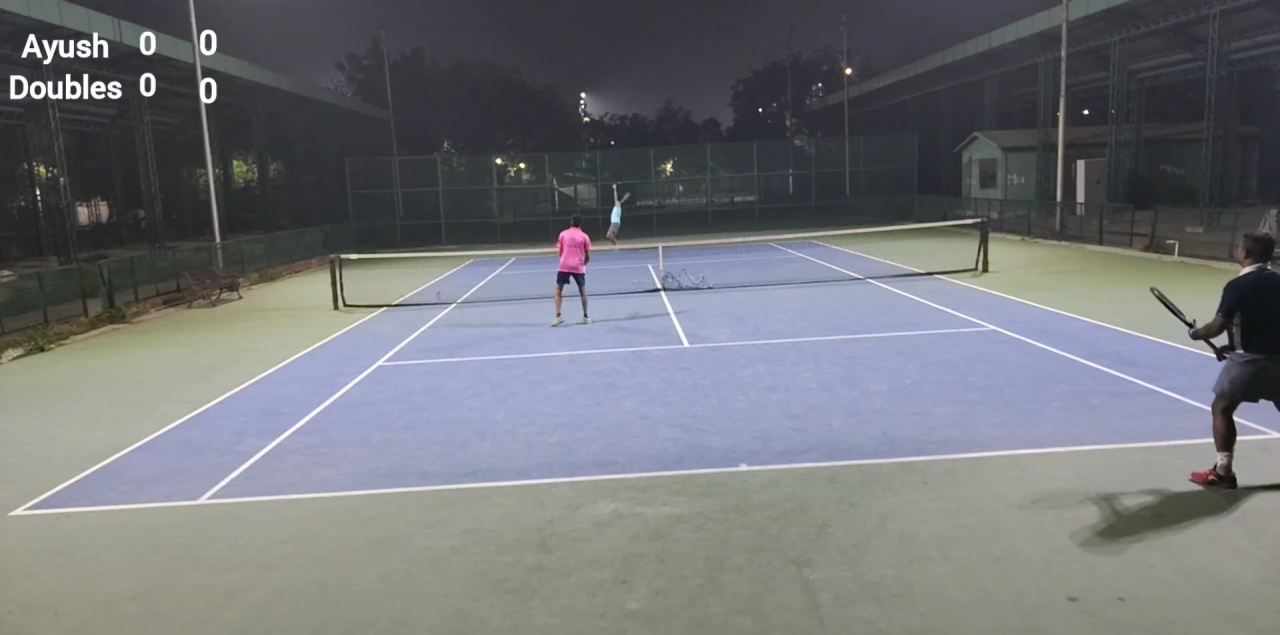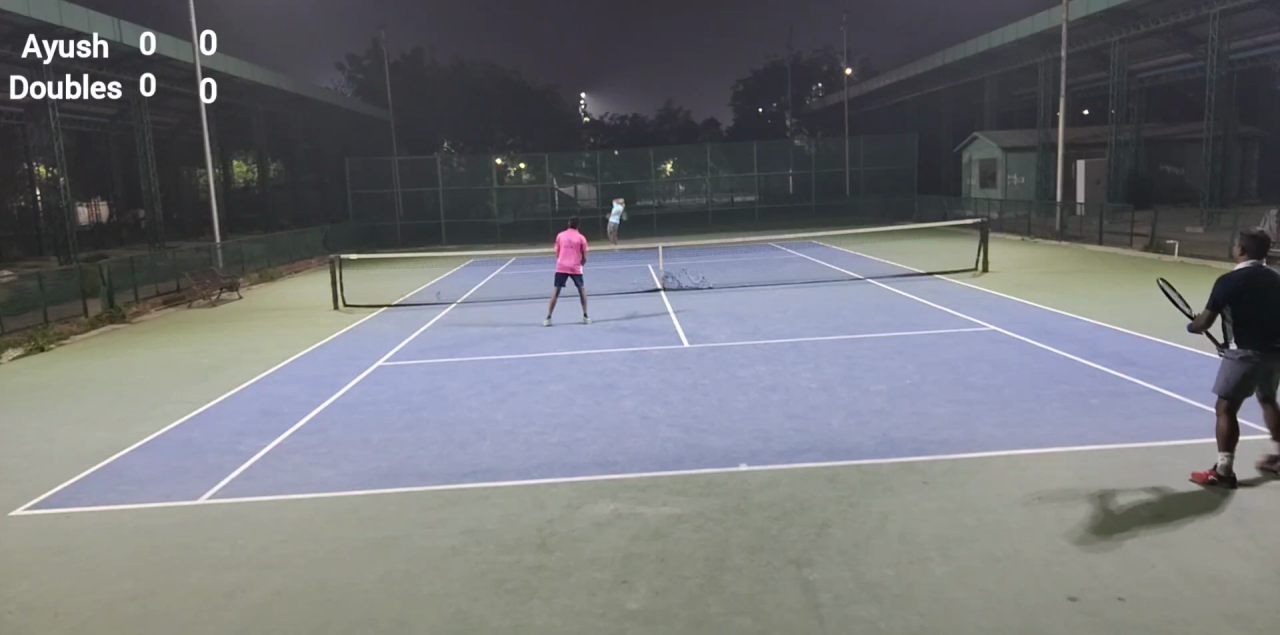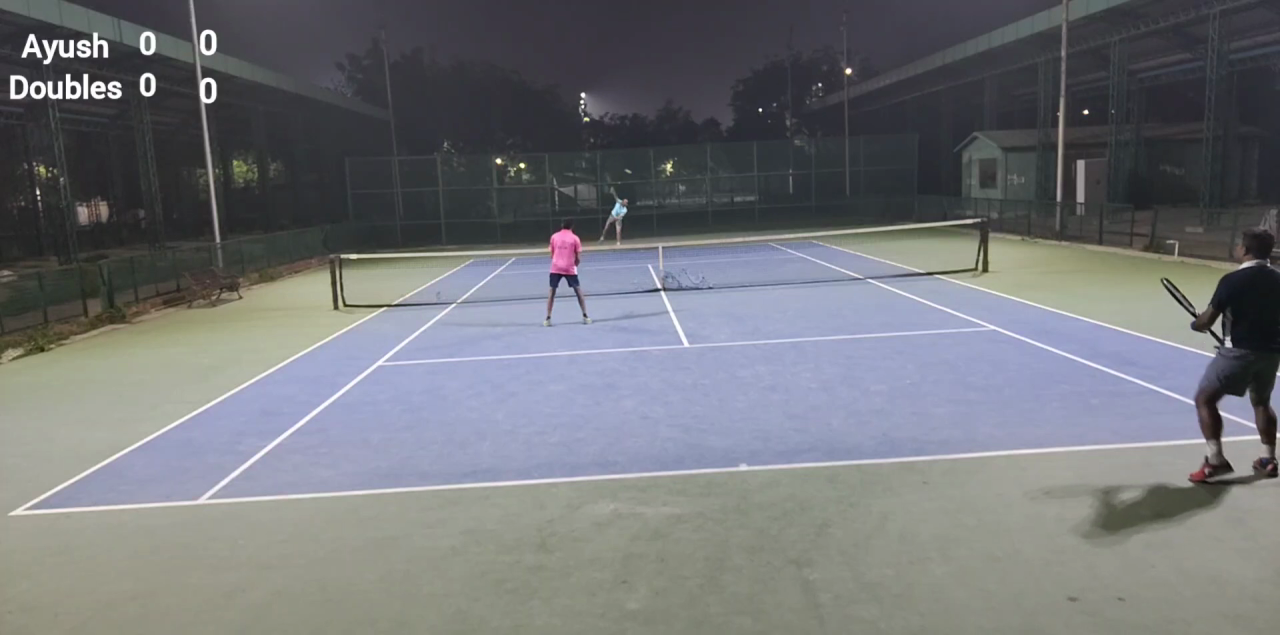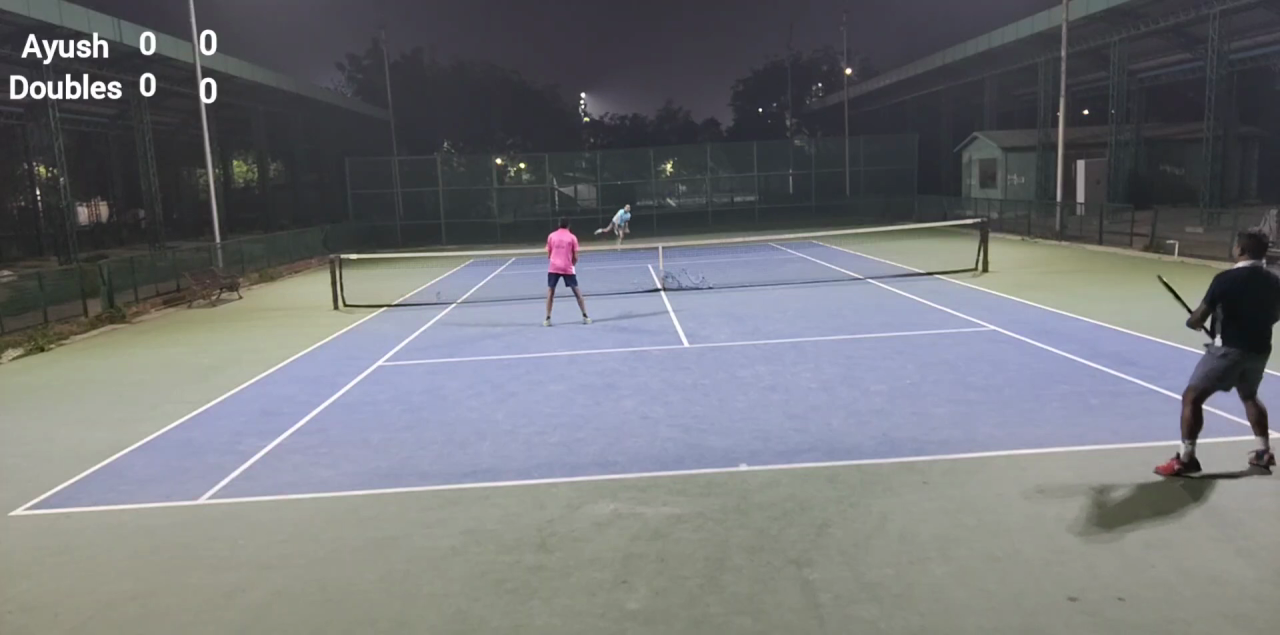
dt=0.2s
person 1, frame 1
left shoulder: (1238, 286)
left elbow: (1217, 328)
left wrist: (1196, 334)
left hip: (1250, 358)
left knee: (1222, 409)
left ankle: (1223, 472)
person 1, frame 2
left shoulder: (1229, 281)
left elbow: (1204, 323)
left wrist: (1191, 326)
left hip: (1244, 353)
left knee: (1226, 409)
left ankle: (1224, 472)
person 1, frame 3
left shoulder: (1233, 280)
left elbow: (1206, 321)
left wrist: (1196, 325)
left hip: (1239, 351)
left knee: (1204, 399)
left ankle: (1215, 460)
person 1, frame 4
left shoulder: (1227, 278)
left elbow: (1199, 318)
left wrist: (1191, 320)
left hip: (1228, 349)
right hip: (1259, 350)
left knee: (1192, 398)
right knee: (1249, 396)
left ankle: (1186, 459)
